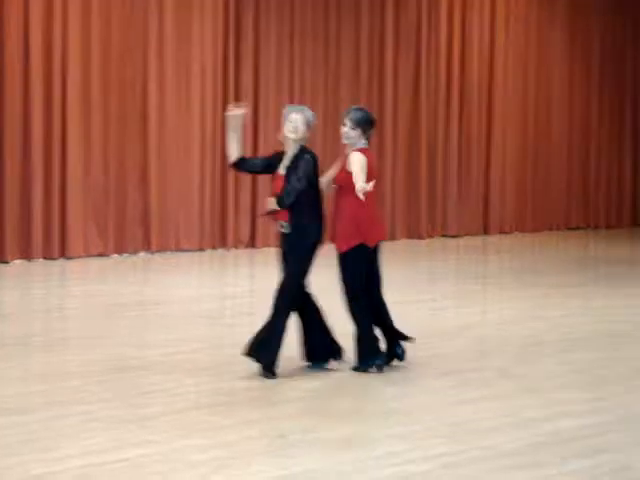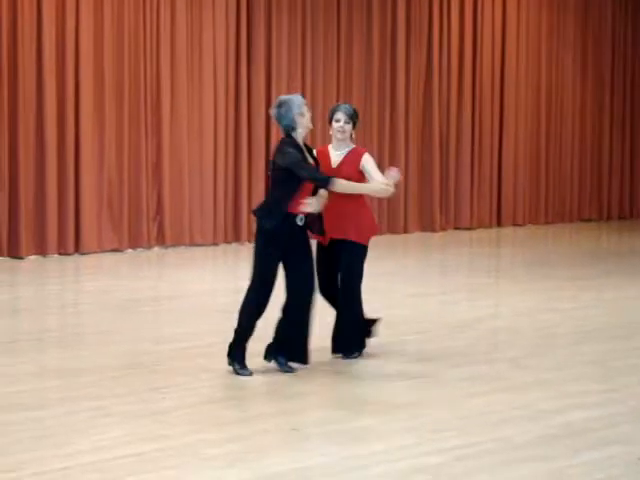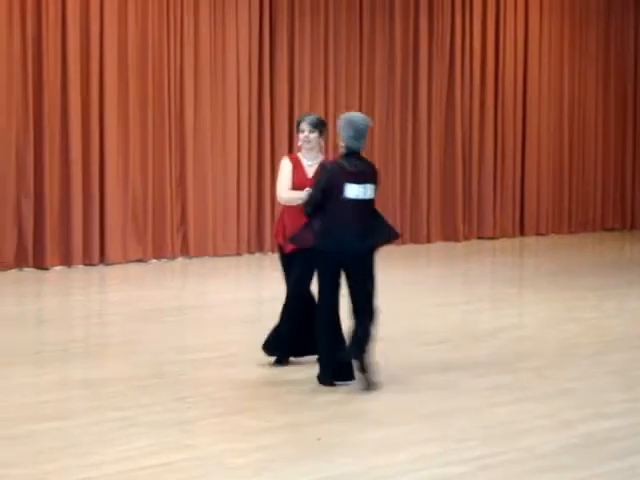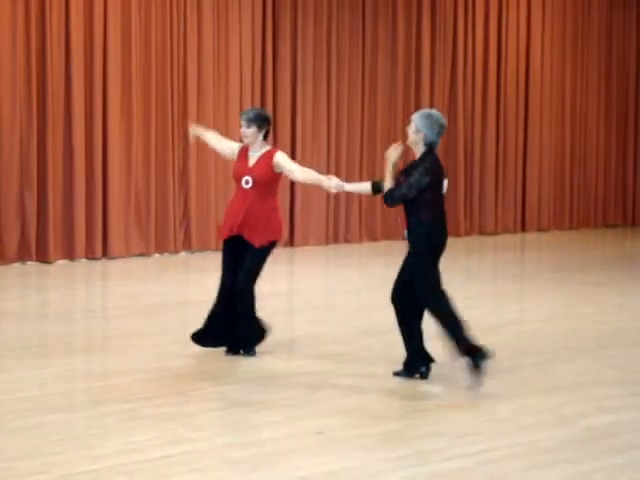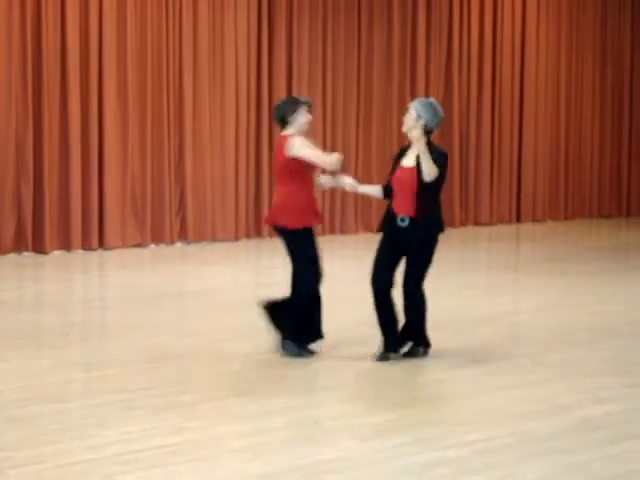
dt=0.5s
person 1, frame 1
left shoulder: (307, 160)
right shoulder: (279, 159)
left elbow: (283, 200)
right elbow: (237, 162)
left wrist: (272, 203)
right wrist: (233, 125)
left hip: (304, 234)
right hip: (291, 233)
left knee: (287, 294)
right knee: (298, 292)
left ankle: (265, 355)
right ankle: (326, 350)
person 1, frame 2
left shoulder: (302, 149)
right shoulder: (287, 151)
left elbow: (320, 186)
right elbow: (322, 181)
left wrist: (314, 202)
right wrist: (370, 188)
left hip: (294, 226)
right hip: (274, 226)
left knee: (303, 288)
right knee: (261, 289)
left ankle: (282, 351)
right ankle: (237, 354)
person 1, frame 3
left shoulder: (330, 168)
right shoulder: (370, 170)
left elbow: (311, 207)
left hip: (330, 244)
right hip: (362, 245)
left knee: (328, 304)
right knee: (363, 305)
left ankle: (328, 371)
right ankle: (361, 357)
person 1, frame 4
left shoulder: (426, 167)
right shoulder: (422, 164)
left elbow: (392, 198)
right elbow: (382, 187)
left wrist: (389, 165)
right wrist: (346, 186)
left hip: (425, 241)
right hip: (425, 240)
left knee: (432, 298)
right knee: (403, 297)
left ankle: (472, 353)
right ankle: (416, 361)
person 1, frame 5
left shoulder: (436, 155)
right shoulder: (403, 153)
left elbow: (431, 179)
right elbow: (389, 189)
left wrist: (421, 148)
right wrist: (356, 186)
left hip: (421, 229)
right hip: (396, 226)
left knee: (412, 286)
right knee: (380, 281)
left ankle: (418, 341)
right ankle: (392, 339)
person 2, frame 1
left shoulder: (357, 157)
right shoulder: (347, 158)
left elbow: (359, 179)
right elbow: (325, 182)
left wrist: (360, 187)
left hip: (355, 230)
right hip: (365, 229)
left knee: (356, 293)
right knee: (369, 290)
left ankle: (370, 354)
right ankle: (393, 342)
person 2, frame 2
left shoulder: (361, 157)
right shoulder: (317, 154)
left wrist: (389, 182)
left hip: (354, 228)
right hip: (328, 228)
left knee: (349, 287)
right knee: (327, 286)
left ankle: (352, 343)
right ankle: (357, 327)
person 2, frame 3
right shoulder: (288, 162)
right elbow: (283, 196)
right wrist: (311, 192)
right hip: (289, 234)
left knee: (296, 293)
right knee: (297, 292)
left ankle: (282, 347)
right ankle: (308, 341)
person 2, frame 4
left shoulder: (276, 157)
right shoulder: (238, 151)
left elbow: (300, 173)
right elbow: (216, 139)
left wrist: (326, 180)
right wrist: (198, 131)
left hip: (263, 229)
right hip: (235, 225)
left knee: (243, 285)
right knee: (229, 284)
left ankle: (247, 339)
right ankle: (232, 339)
person 2, frame 5
left shoulder: (289, 143)
right shoulder: (293, 142)
left elbow: (311, 176)
right elbow: (329, 163)
left wrist: (327, 180)
right wrist: (336, 158)
left hip: (287, 214)
right hip: (294, 215)
left knee: (305, 274)
right knee: (309, 274)
left ankle: (296, 336)
